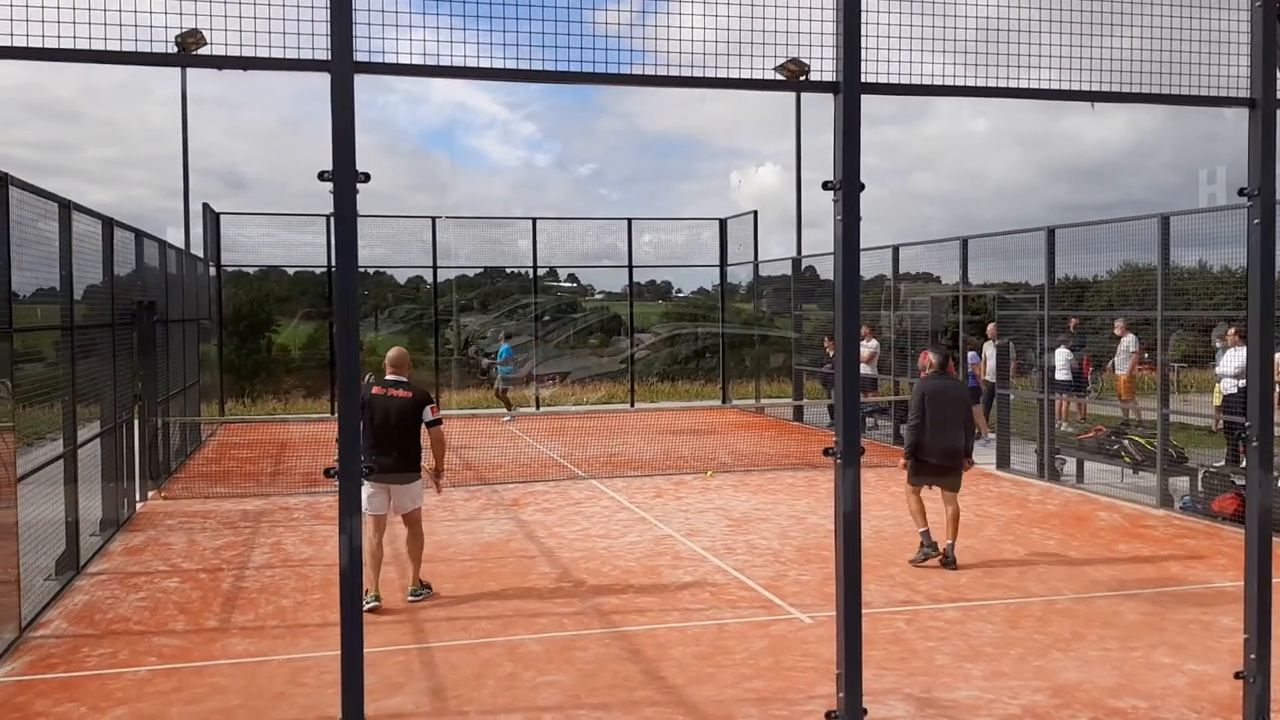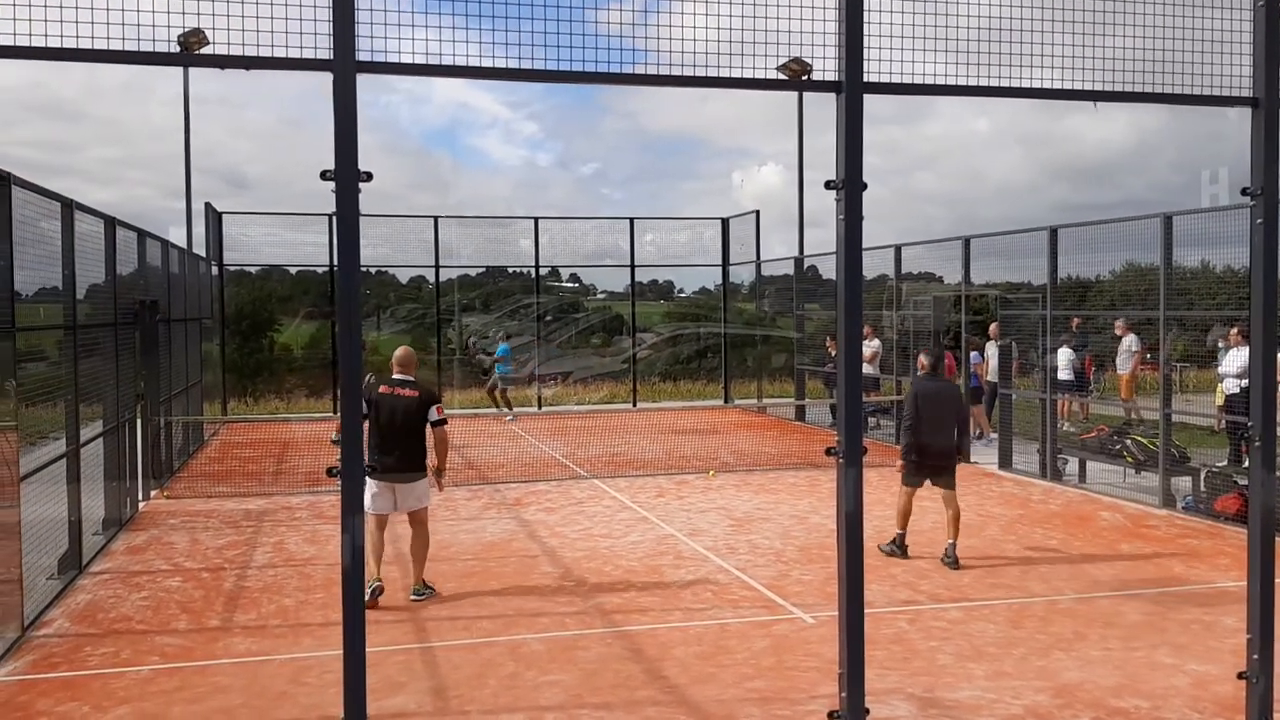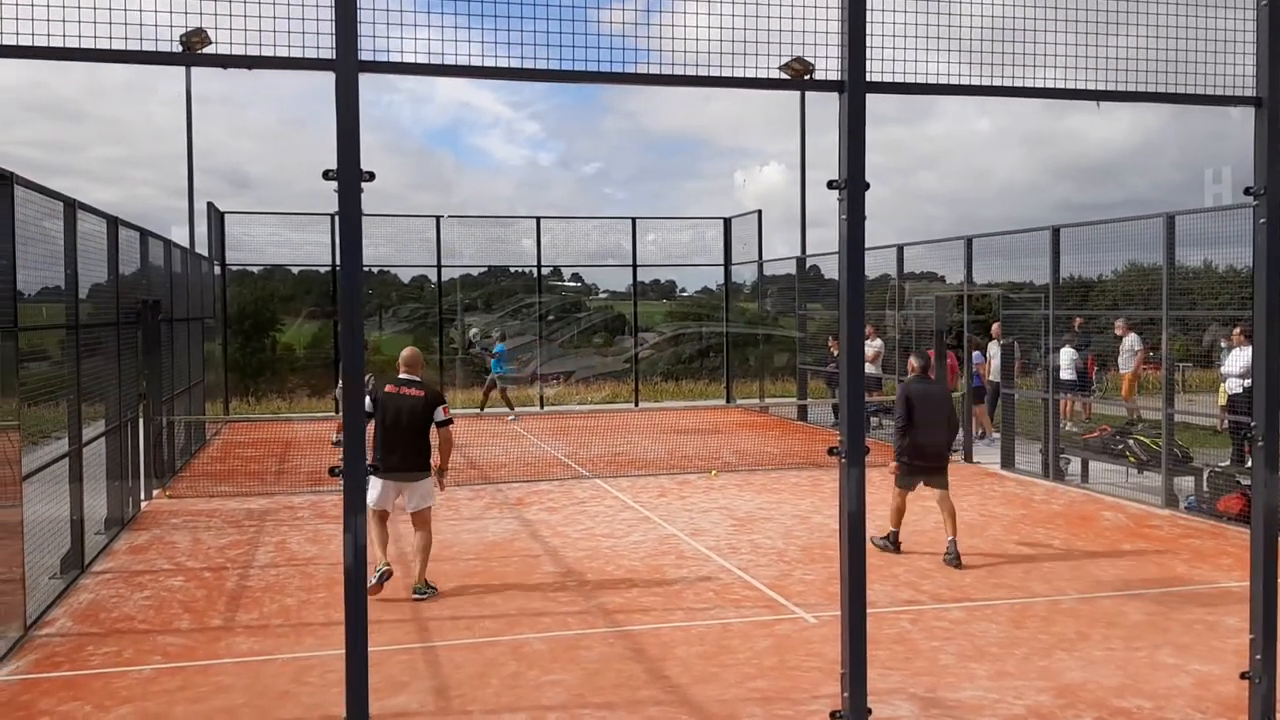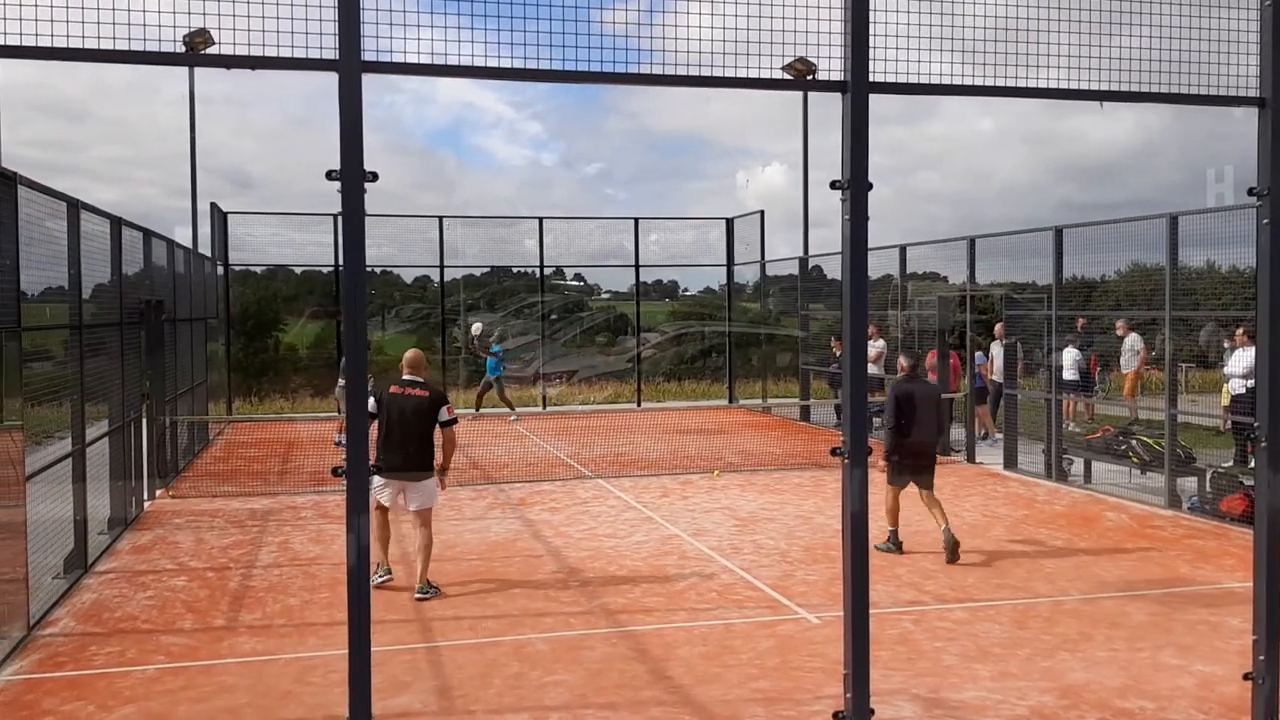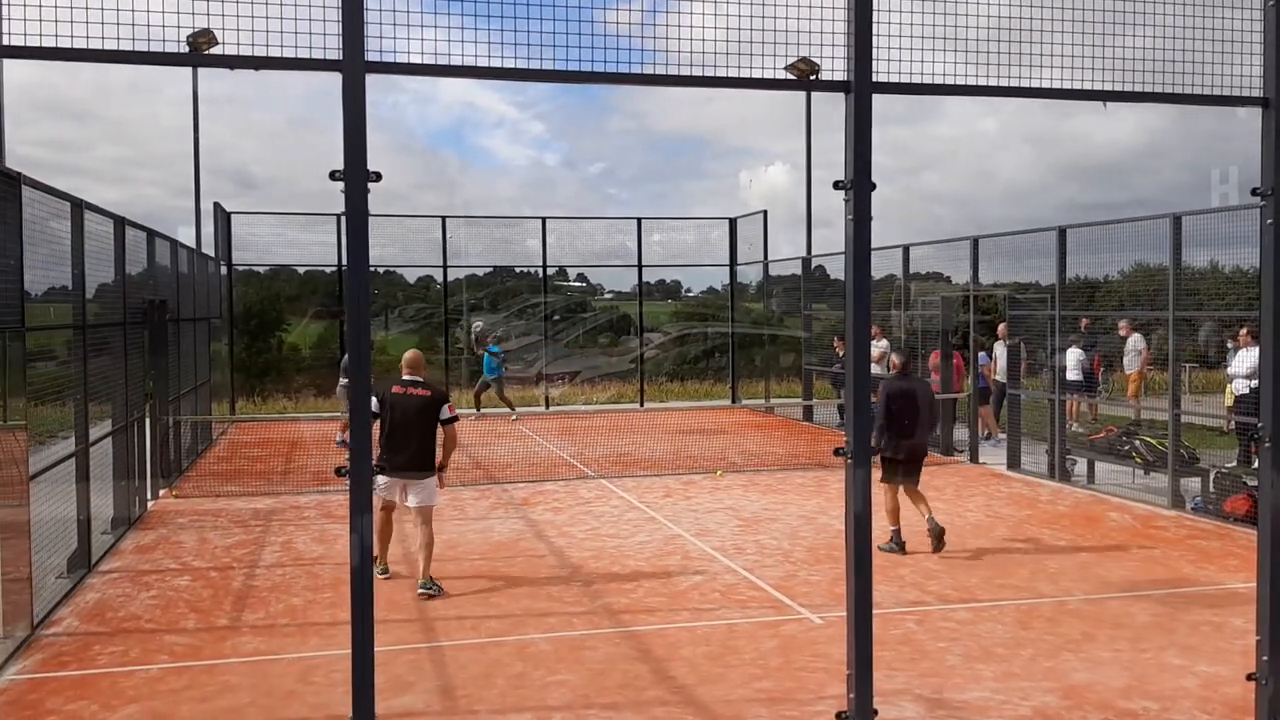
dt=0.1s
person 1, frame 1
left shoulder: (366, 393)
right shoulder: (421, 397)
right elbow: (437, 437)
right wrist: (438, 470)
left hip: (373, 471)
right hip: (407, 472)
left knee: (374, 532)
right knee: (414, 525)
left ankle: (372, 592)
right ankle: (416, 585)
person 1, frame 2
left shoulder: (372, 391)
right shoulder: (428, 396)
right elbow: (441, 437)
right wrist: (440, 469)
left hip: (378, 470)
right hip: (413, 472)
left knee: (376, 529)
right knee: (419, 525)
left ankle: (375, 579)
right ankle: (418, 584)
person 1, frame 3
left shoulder: (378, 391)
right shoulder: (433, 396)
right elbow: (446, 437)
right wrist: (442, 469)
left hip: (382, 469)
right hip: (417, 471)
left knee: (377, 519)
right knee: (422, 526)
left ankle: (382, 564)
right ankle: (420, 584)
person 1, frame 4
left shoulder: (382, 393)
right shoulder: (437, 397)
right elbow: (450, 438)
right wrist: (444, 468)
left hip: (386, 468)
right hip: (421, 471)
left knee: (380, 512)
right knee: (423, 526)
left ankle: (382, 567)
right ankle: (422, 583)
person 1, frame 5
left shoulder: (384, 393)
right shoulder: (438, 395)
right elbow: (451, 435)
right wrist: (443, 465)
left hip: (389, 466)
right hip: (422, 469)
left knee: (385, 510)
right knee: (424, 524)
left ankle: (381, 564)
right ankle: (425, 579)
person 2, frame 1
left shoulder: (924, 385)
right shoulder: (961, 387)
left elbow: (914, 422)
right elbow: (970, 425)
left wrist: (906, 453)
right wrist: (968, 454)
left hip: (926, 452)
right hip: (953, 453)
left knee: (912, 492)
right knee: (950, 500)
left ankle: (928, 544)
right ankle: (949, 552)
person 2, frame 2
left shoulder: (916, 386)
right shoulder: (953, 388)
left elbow: (909, 423)
right elbow: (963, 423)
left wrist: (903, 455)
right wrist: (961, 450)
left hip: (920, 452)
right hip: (946, 454)
left knee: (905, 493)
right knee: (949, 499)
left ankle: (899, 544)
right ankle: (951, 551)
person 2, frame 3
left shoulder: (906, 388)
right shoulder: (943, 390)
left elbow: (901, 426)
right elbow: (953, 424)
left wrist: (896, 457)
right wrist: (946, 447)
left hip: (912, 454)
right hip: (938, 454)
left knee: (899, 494)
right knee: (943, 499)
left ankle: (892, 540)
right ankle: (952, 549)
person 2, frame 4
left shoulder: (897, 388)
right shoulder: (932, 389)
left elbow: (891, 424)
right elbow: (943, 424)
left wrist: (886, 453)
left hip: (901, 451)
right hip: (926, 452)
left knee: (892, 492)
right knee: (928, 496)
left ankle: (893, 541)
right ankle: (948, 535)
person 2, frame 5
left shoulder: (888, 385)
right shoulder: (924, 386)
left elbow: (881, 420)
right elbow: (933, 420)
left wrist: (875, 448)
left hip: (895, 448)
right hip: (918, 448)
left knee: (890, 491)
right knee: (911, 490)
left ankle: (896, 541)
right ankle: (933, 525)
